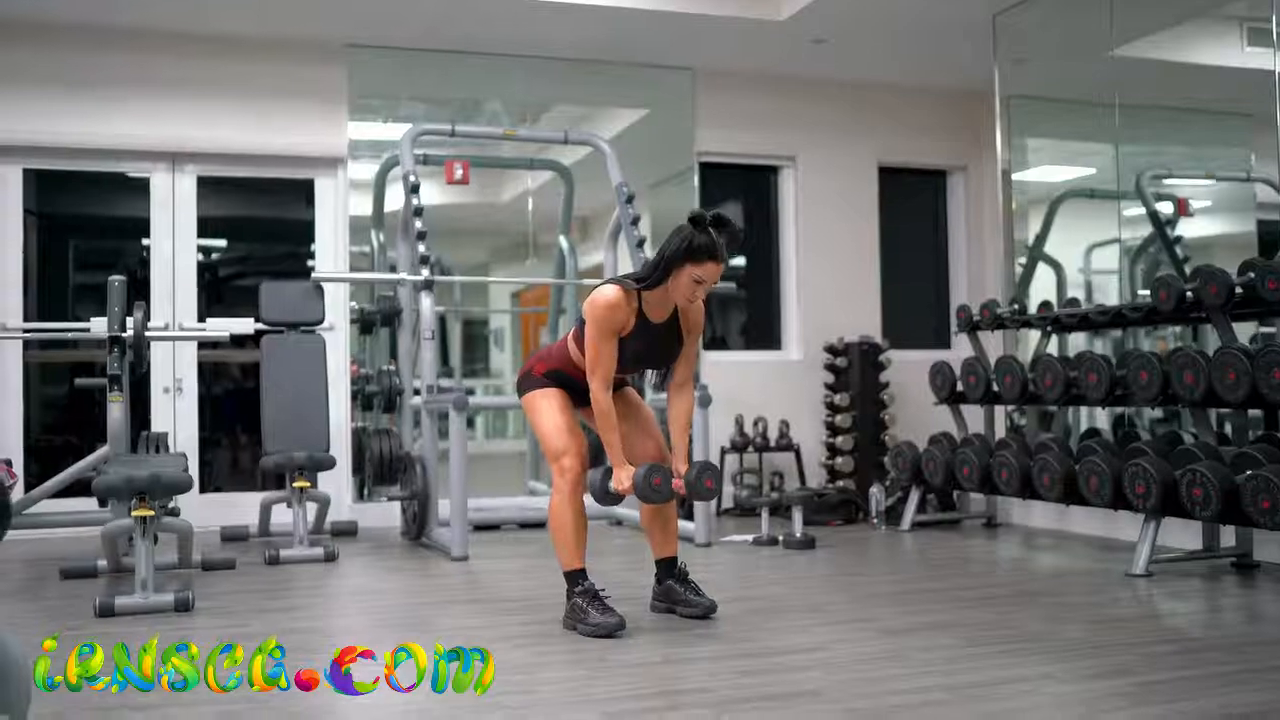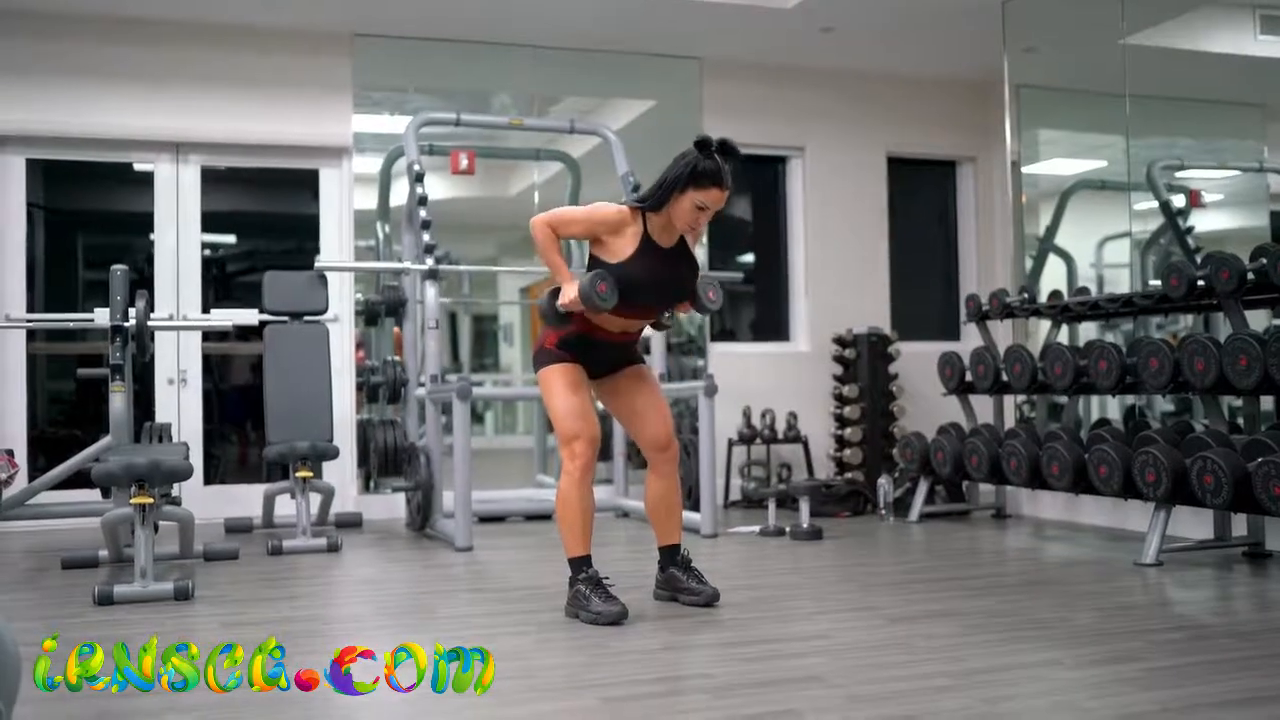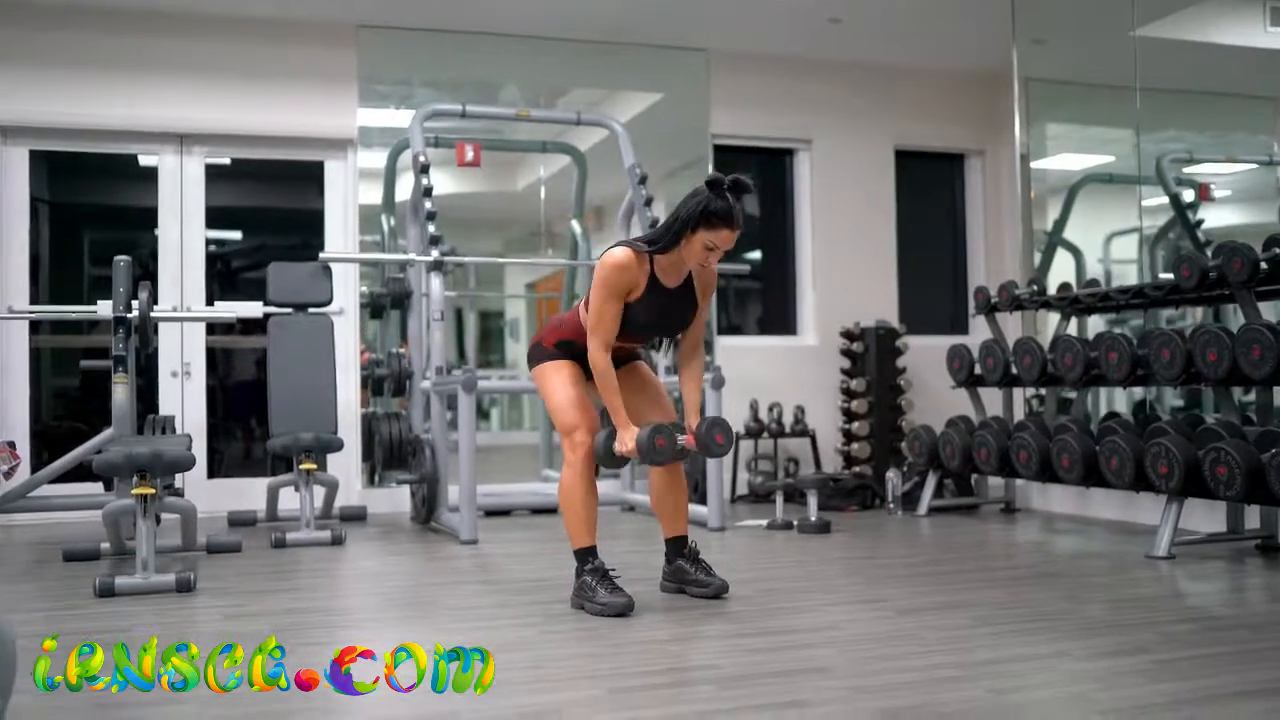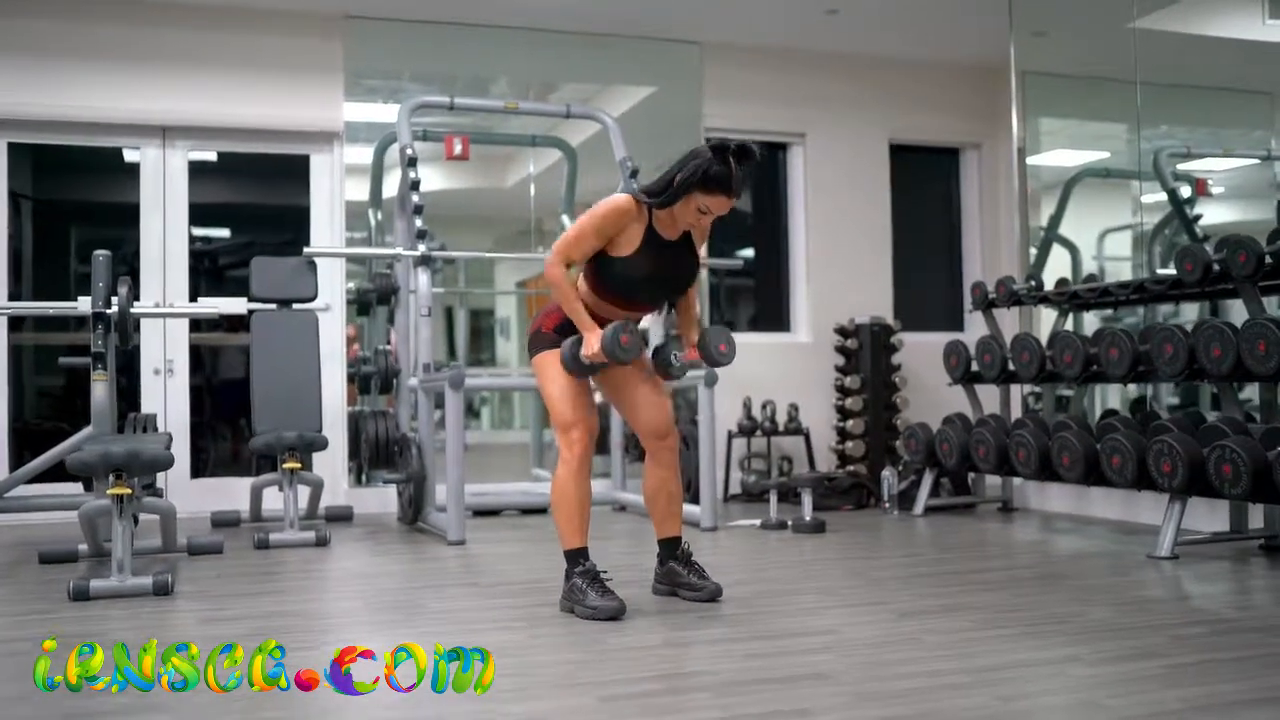
dt=0.7s
person 1, frame 1
left shoulder: (691, 312)
right shoulder: (611, 301)
left elbow: (681, 388)
right elbow: (597, 389)
left wrist: (681, 460)
right wrist: (619, 465)
left hip: (607, 384)
right hip: (551, 377)
left knee: (659, 467)
right knee: (571, 466)
left ankle: (668, 581)
right ankle: (578, 596)
person 1, frame 2
left shoulder: (691, 232)
right shoulder: (616, 220)
right elbow: (541, 224)
left wrist: (679, 298)
right wrist: (567, 282)
left hip: (622, 352)
right hip: (568, 345)
left knee: (664, 447)
right knee: (582, 447)
left ankle: (671, 567)
right ankle: (581, 582)
person 1, frame 3
left shoulder: (704, 275)
right shoulder: (622, 263)
left elbow: (691, 350)
right elbow: (598, 349)
left wrist: (693, 419)
right wrist: (622, 425)
left hip: (621, 354)
right hip: (562, 349)
right knee: (583, 440)
left ankle: (679, 560)
right ankle: (587, 574)
person 1, frame 4
left shoulder: (697, 229)
right shoulder: (621, 211)
left elbow: (683, 287)
right elbow: (555, 265)
left wrist: (691, 335)
right wrist: (590, 330)
right hip: (564, 332)
left knee: (664, 435)
right knee: (579, 438)
left ankle: (671, 561)
right ankle: (578, 575)
